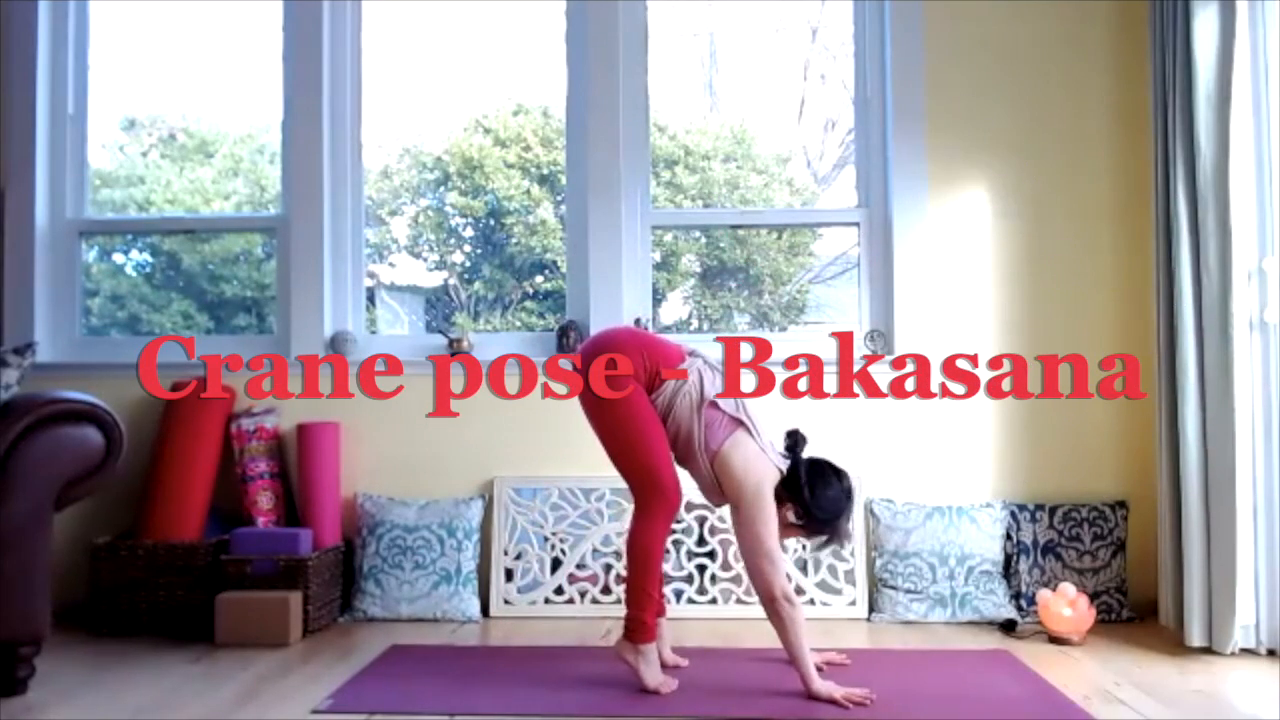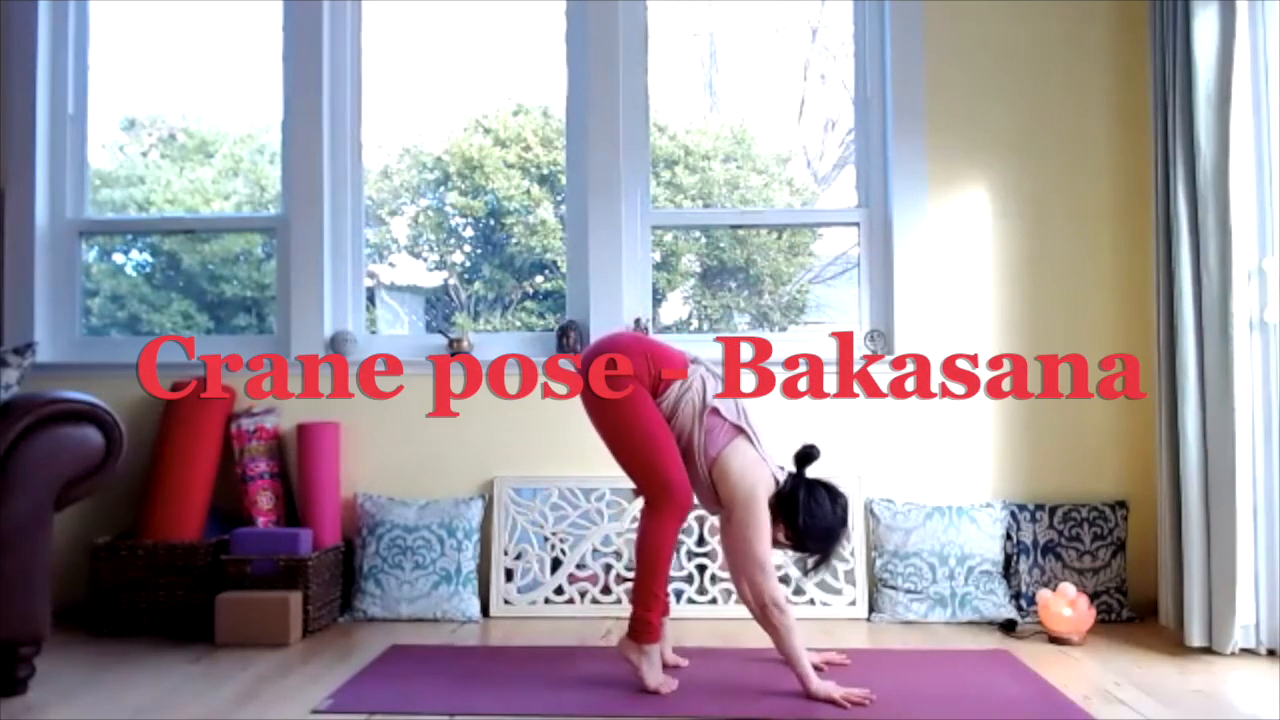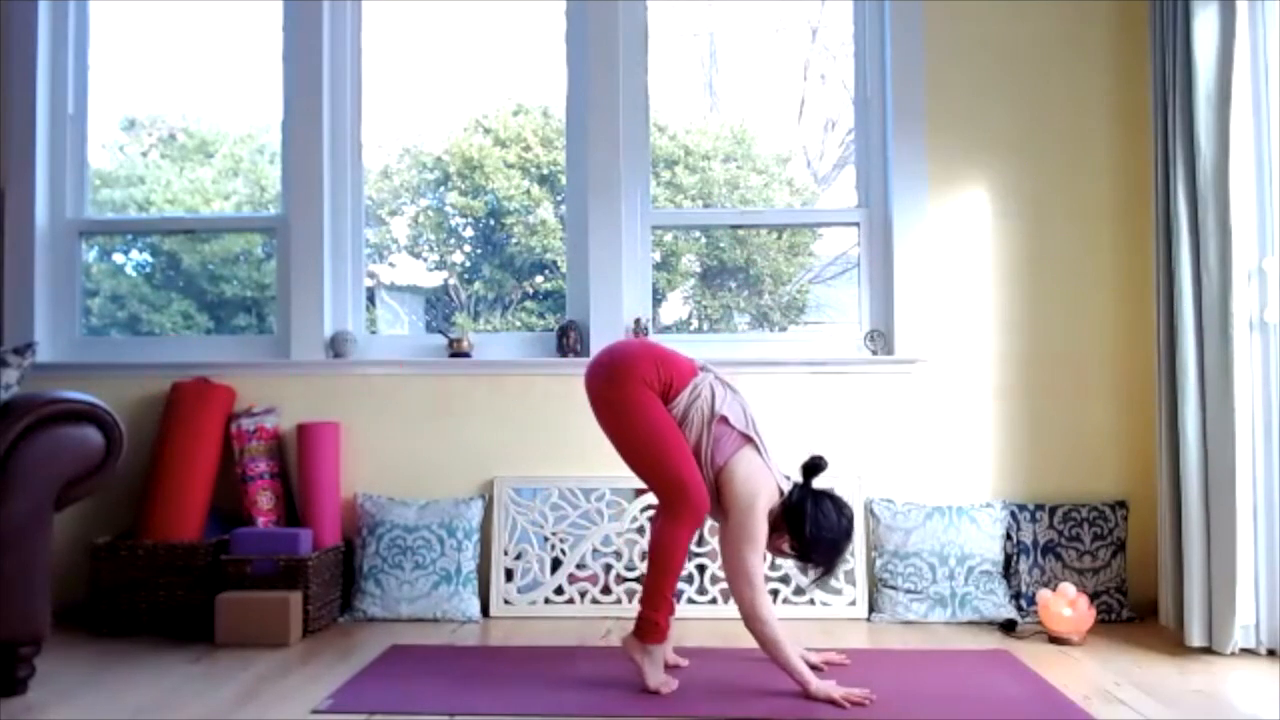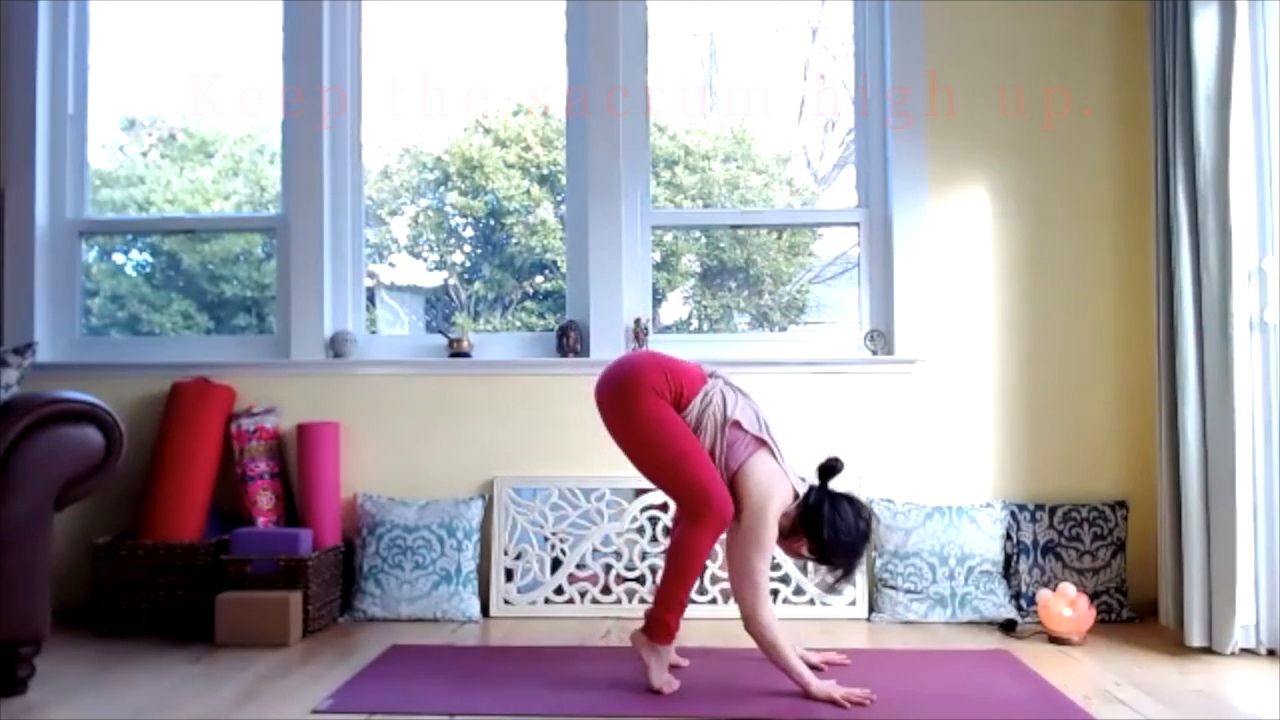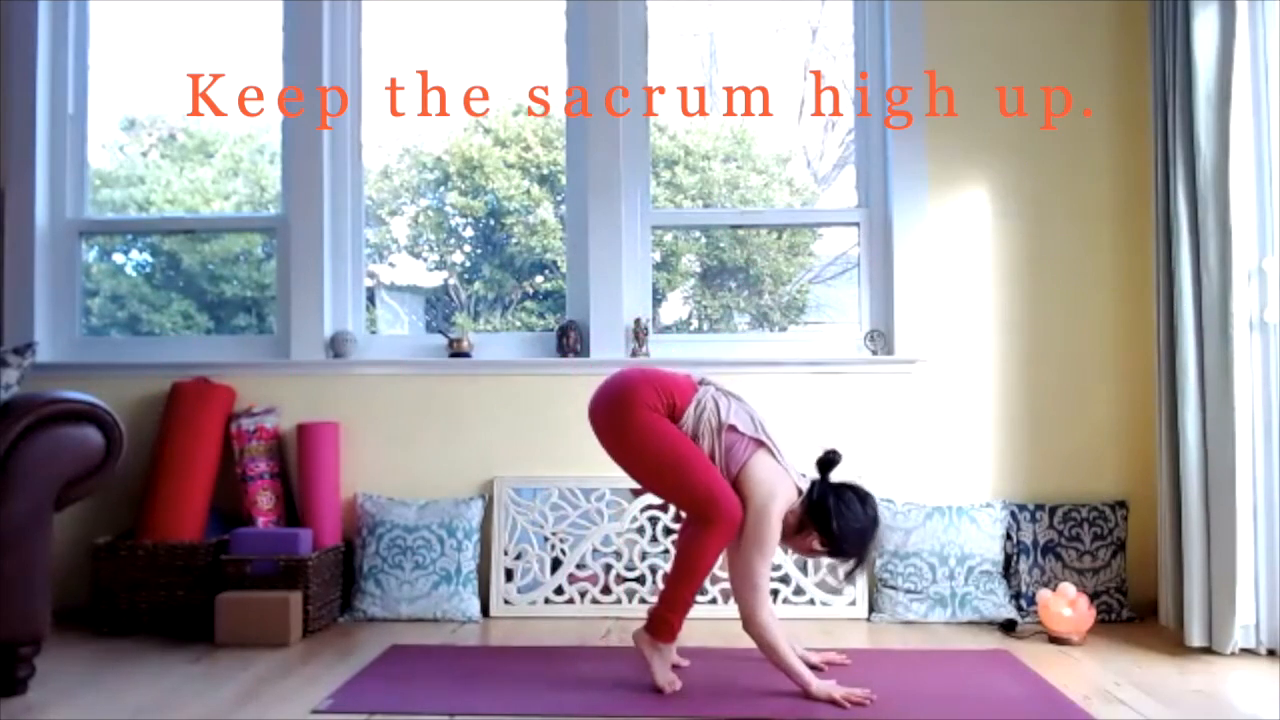
dt=0.4s
person 1, frame 1
left shoulder: (766, 476)
right shoulder: (757, 487)
left elbow: (762, 577)
right elbow: (779, 593)
left wrist: (801, 653)
right wrist: (813, 681)
left hip: (643, 368)
right hip: (616, 362)
left knee: (658, 501)
right knee: (661, 500)
left ankle: (654, 631)
right ankle: (639, 640)
person 1, frame 2
left shoulder: (764, 487)
right shoulder: (751, 496)
left elbow: (747, 581)
right elbow: (771, 601)
left wrist: (795, 652)
right wrist: (811, 682)
left hip: (644, 372)
right hip: (617, 366)
left knee: (667, 501)
right knee: (672, 500)
left ankle: (655, 632)
right ankle: (642, 639)
person 1, frame 3
left shoulder: (773, 495)
right shoulder: (754, 501)
left elbow: (751, 589)
right elbow: (755, 609)
left wrist: (791, 652)
right wrist: (811, 683)
left hip: (647, 375)
right hip: (627, 372)
left knee: (682, 504)
right knee: (689, 504)
left ankle: (656, 635)
right ankle: (647, 638)
person 1, frame 4
left shoulder: (790, 496)
right shoulder: (768, 503)
left elbow: (749, 585)
right elbow: (756, 613)
left wrist: (792, 651)
right wrist: (811, 683)
left hip: (655, 385)
right hip: (638, 385)
left knee: (703, 511)
right knee: (711, 509)
left ankle: (661, 633)
right ankle: (655, 637)
person 1, frame 5
left shoulder: (789, 495)
right shoulder: (773, 500)
left elbow: (749, 587)
right elbow: (755, 613)
left wrist: (792, 652)
right wrist: (811, 683)
left hip: (647, 401)
right hip: (631, 402)
left knee: (711, 517)
right knee: (720, 514)
left ankle: (662, 633)
right ankle: (658, 636)
